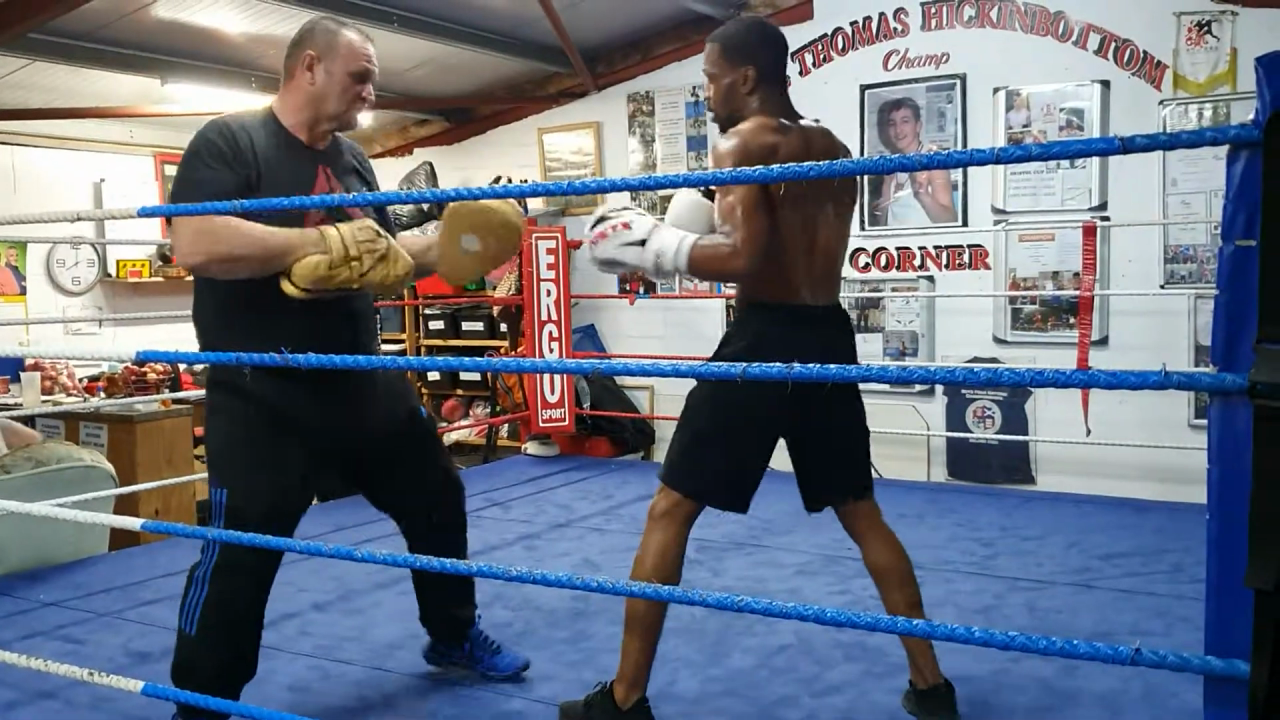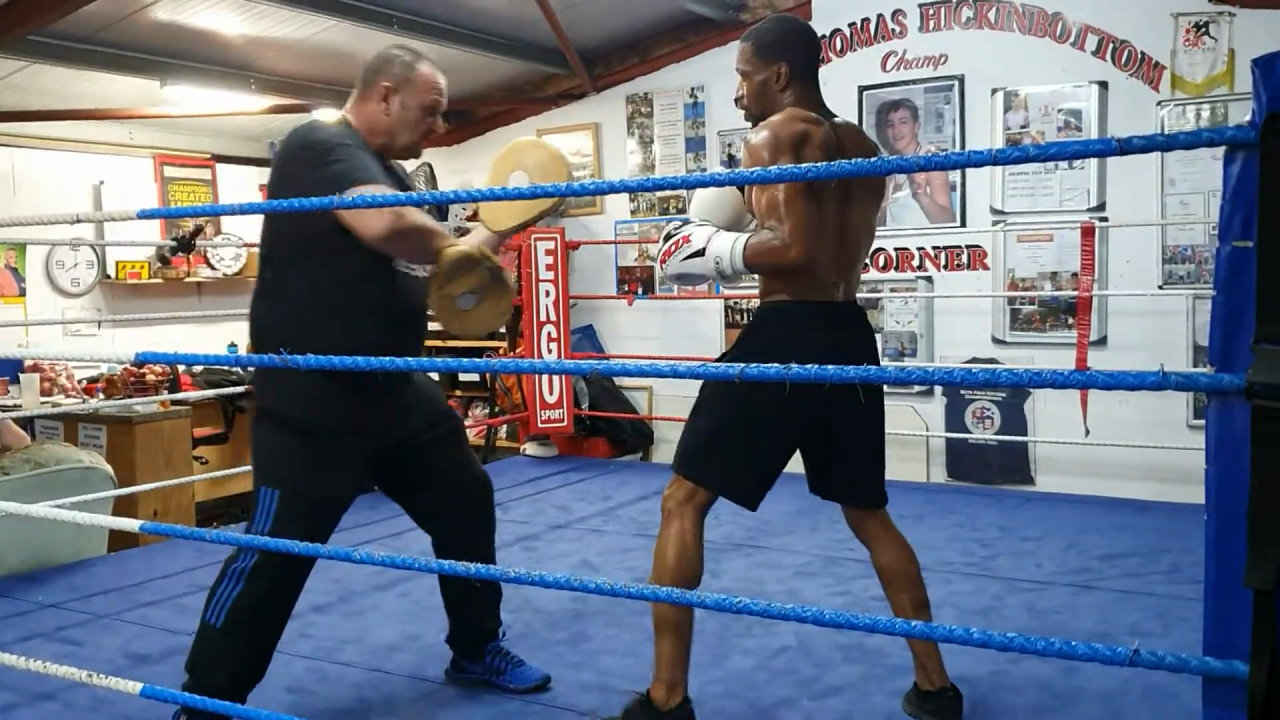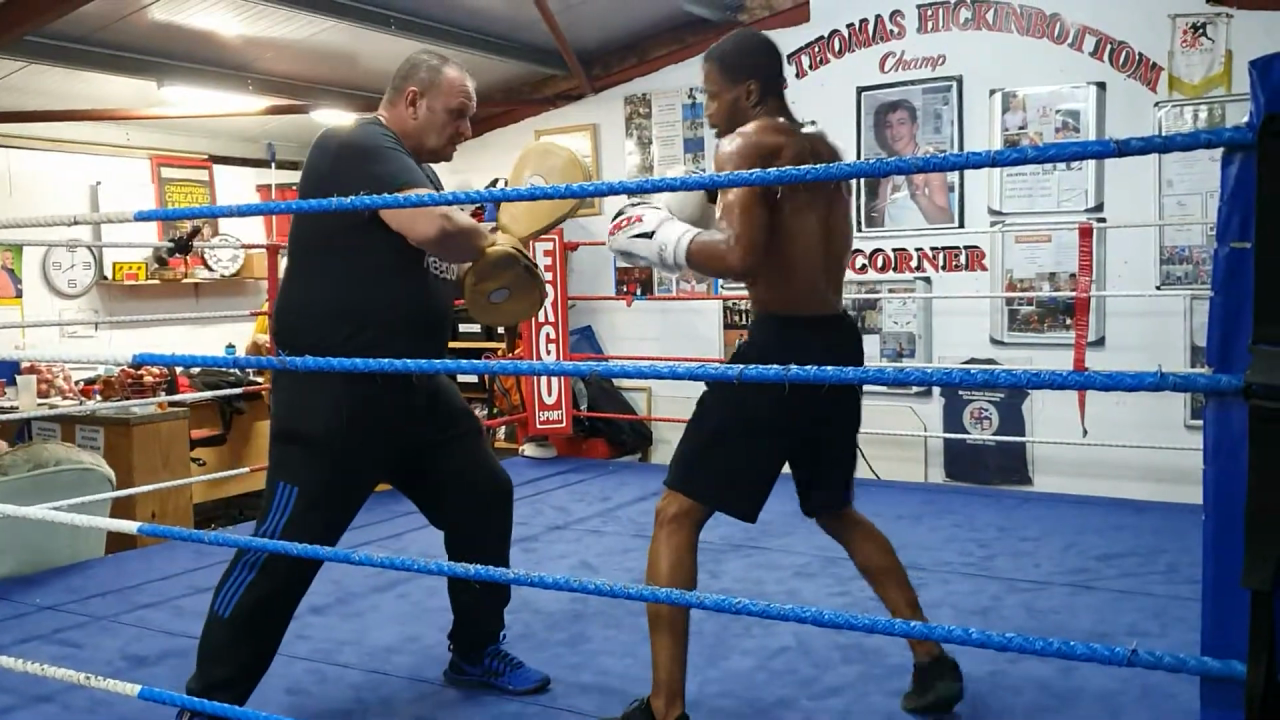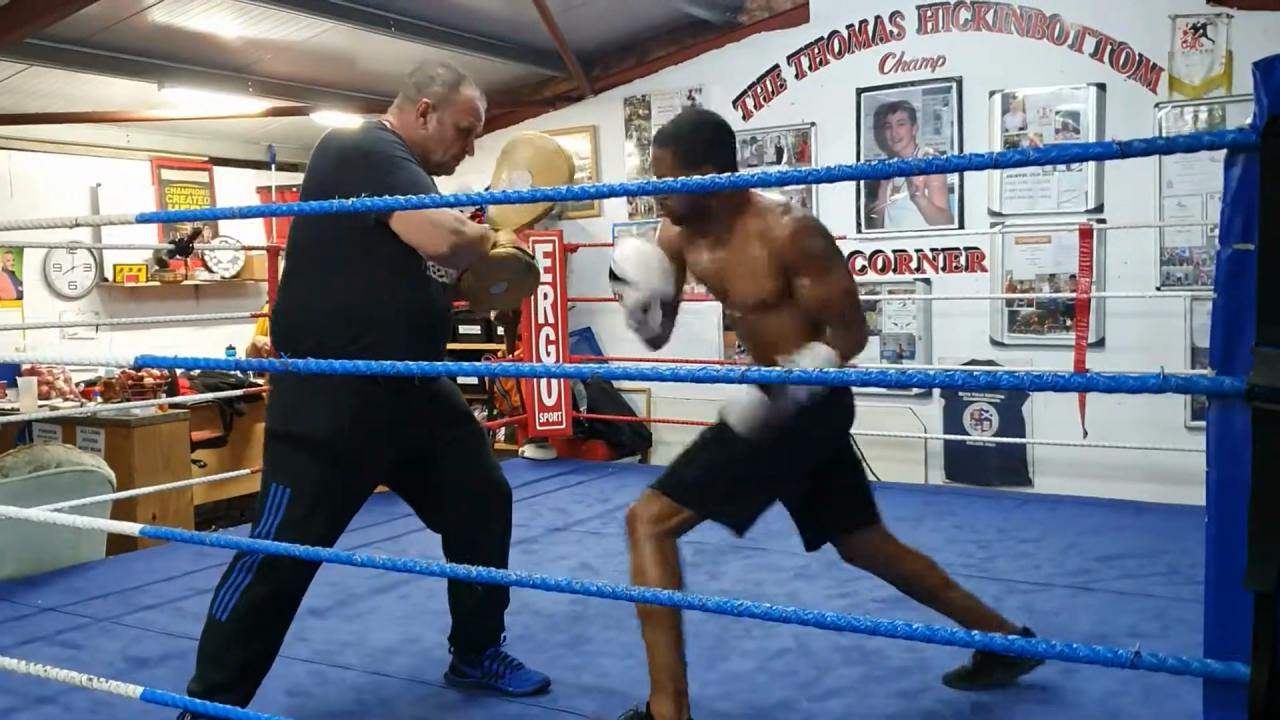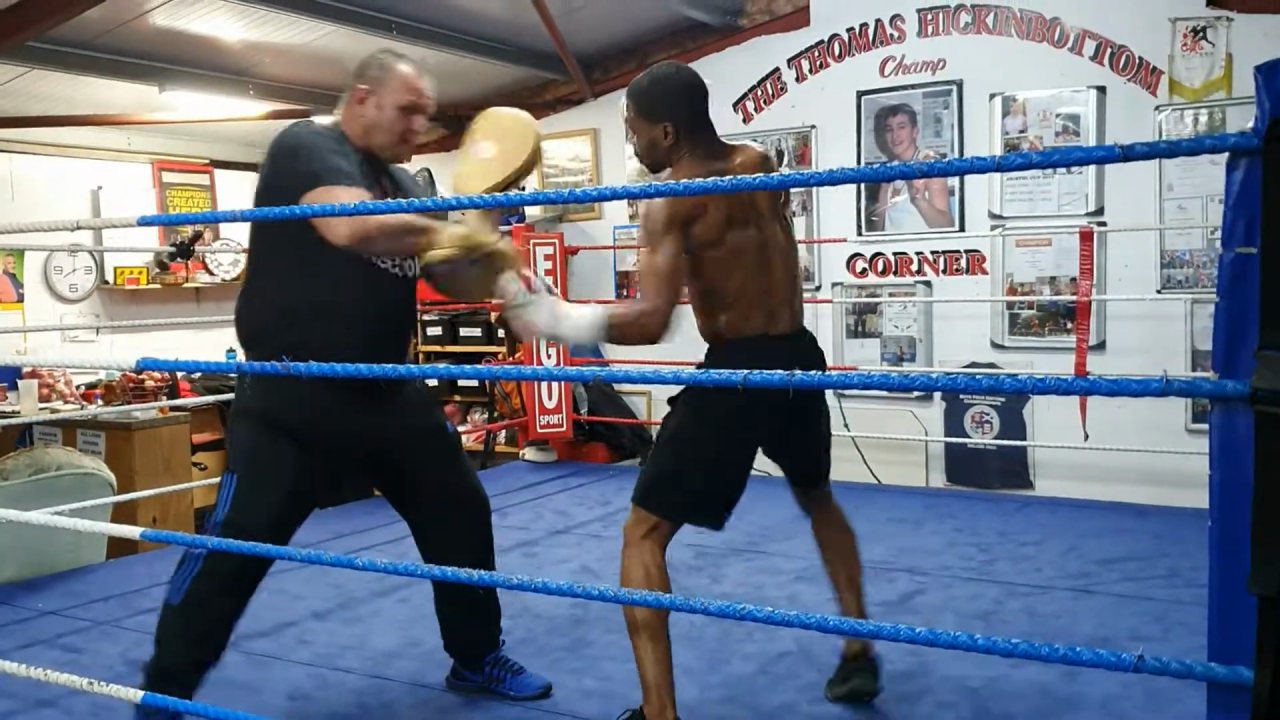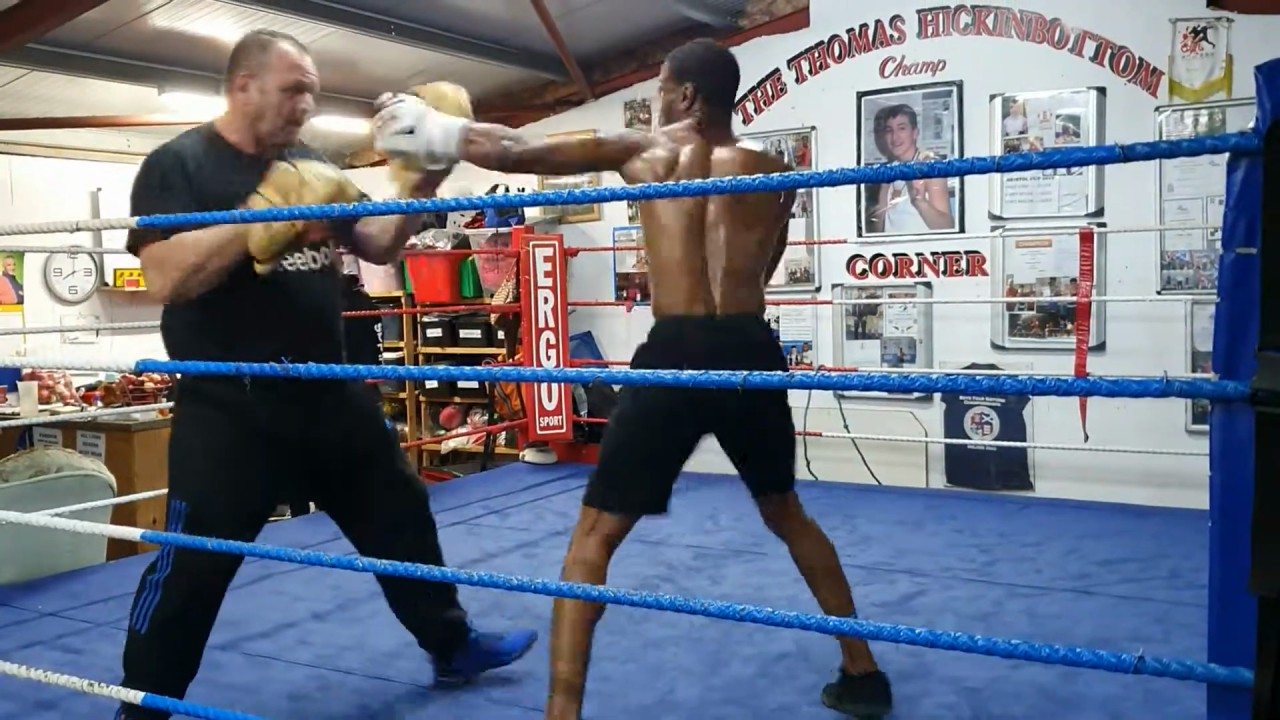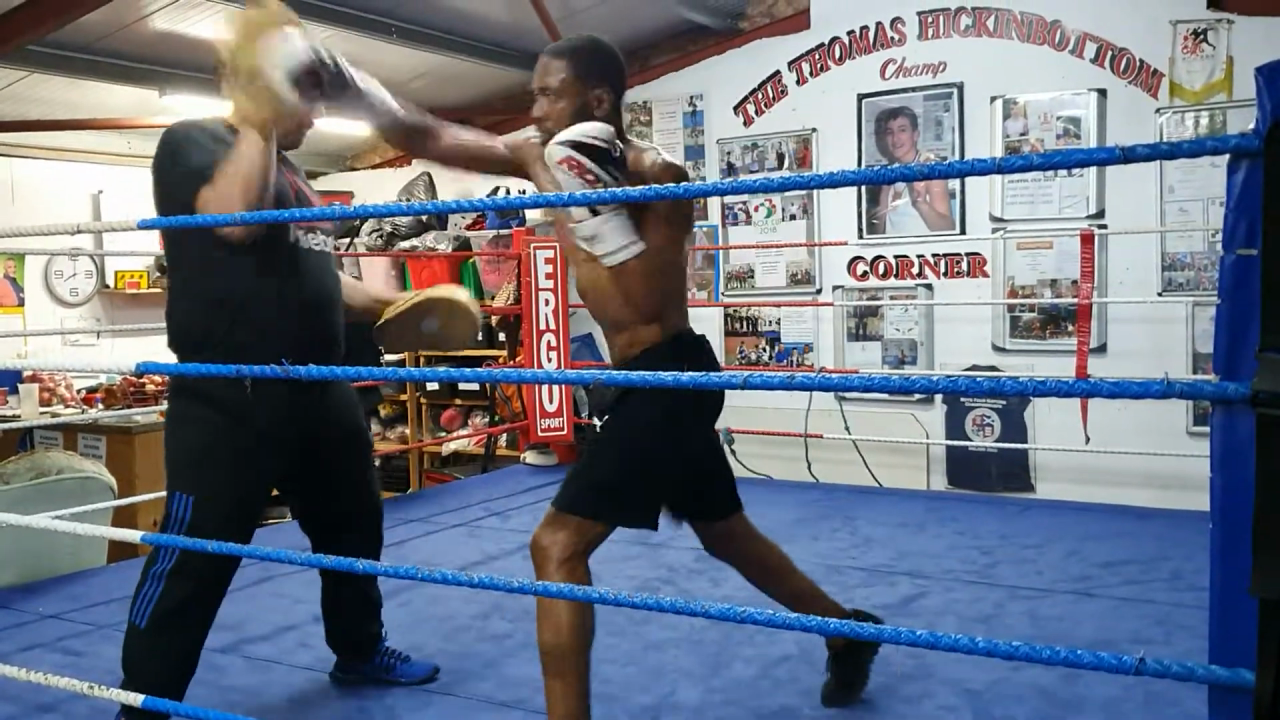
dt=0.3s
person 1, frame 1
left shoulder: (351, 160)
right shoulder: (229, 141)
left elbow: (391, 258)
right elbow: (194, 245)
left wrist: (450, 248)
right wrist: (322, 245)
left hip: (360, 381)
right hip: (259, 394)
left knee: (436, 497)
right knee: (240, 553)
left ankle: (454, 634)
person 1, frame 2
left shoulder: (388, 169)
right shoulder: (319, 145)
left elbow: (412, 258)
right elbow: (389, 227)
left wrist: (492, 231)
right wrist: (457, 245)
left hip: (396, 387)
right hip: (311, 395)
left knee: (467, 503)
right knee: (277, 550)
left ankle: (477, 650)
person 1, frame 3
left shoulder: (407, 166)
right shoulder: (356, 147)
left elbow: (440, 261)
right elbow: (435, 227)
right wrist: (488, 240)
left hip: (415, 387)
right hip: (334, 391)
left knee: (484, 500)
right knee: (287, 546)
left ankle: (476, 651)
person 1, frame 4
left shoulder: (416, 175)
right shoulder: (361, 151)
left elbow: (451, 269)
right elbow: (442, 239)
left wrist: (500, 233)
right wrist: (490, 241)
left hip: (413, 388)
right hip: (328, 393)
left knee: (484, 506)
right knee: (283, 550)
left ankle: (477, 653)
person 1, frame 5
left shoulder: (400, 181)
right shoulder: (306, 146)
right elbow: (352, 228)
left wrist: (475, 220)
right wrist: (440, 234)
left hip: (388, 391)
right hip: (294, 393)
left knee: (461, 511)
right knee: (235, 543)
left ankle: (477, 657)
person 1, frame 6
left shoulder: (307, 162)
right shoulder: (179, 165)
left elbow: (372, 243)
right elbow: (167, 275)
left wrist: (425, 184)
right wrist: (270, 217)
left hip: (327, 390)
right hip: (232, 403)
left knee: (398, 511)
right knee: (193, 559)
left ankle: (452, 644)
person 1, frame 7
left shoulder: (286, 167)
right shoulder: (193, 142)
right elbow: (236, 220)
left wrist: (391, 305)
right wrist: (258, 124)
left hip: (319, 389)
right hip: (228, 397)
left knee: (354, 522)
right knee: (195, 556)
left ankle: (360, 651)
person 2, frame 1
left shoulder: (743, 144)
right shoulder: (834, 151)
left elbow: (744, 261)
left wrist: (649, 243)
right wrist: (704, 232)
left hip: (766, 342)
right hip: (829, 340)
left knee: (670, 513)
right knee: (861, 513)
person 2, frame 2
left shoulder: (774, 136)
right shoulder: (862, 147)
left elbow: (793, 247)
left wrist: (712, 250)
right wrist: (736, 233)
left hip: (783, 337)
right hip: (848, 336)
left knee: (683, 503)
right knee: (868, 513)
person 2, frame 3
left shoulder: (747, 145)
right shoulder: (823, 152)
left elbow: (740, 256)
left wrist: (659, 237)
right wrist: (687, 228)
left hip: (781, 350)
right hip: (836, 346)
left knee: (676, 517)
right knee: (838, 515)
right ankle: (930, 662)
person 2, frame 4
left shoulder: (786, 228)
right shoulder: (677, 230)
left elbow: (850, 325)
right elbow: (652, 334)
left wrist: (786, 389)
right wrist: (640, 291)
left hip: (800, 405)
right hip: (805, 410)
left knee: (648, 526)
right knee: (864, 544)
right ankle: (1000, 638)
person 2, frame 5
left shoulder: (669, 201)
right shoulder: (760, 166)
left elbow: (649, 322)
left wrist: (555, 318)
left hip: (737, 376)
right hip: (799, 363)
left knee: (643, 534)
right knee: (817, 502)
right ankle: (858, 652)
person 2, frame 6
left shoulder: (653, 146)
right shoulder: (770, 172)
left elbow: (526, 154)
right elbow: (754, 266)
left wrist: (435, 128)
left hip: (679, 359)
right hip: (754, 352)
left knee: (596, 534)
right knee: (786, 516)
person 2, frame 7
left shoulder: (660, 176)
right shoulder: (547, 154)
left elbow: (655, 304)
right elbow: (439, 138)
left wrist: (599, 208)
right wrist: (354, 86)
left hip: (671, 378)
right hip: (644, 381)
left knee: (557, 548)
right knee: (724, 533)
right ankle: (845, 630)
